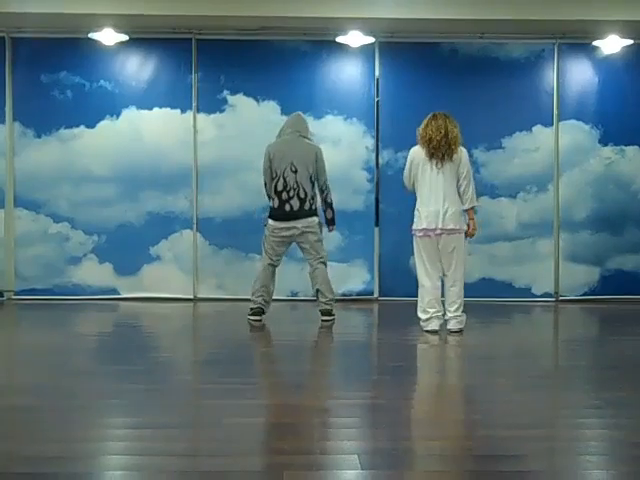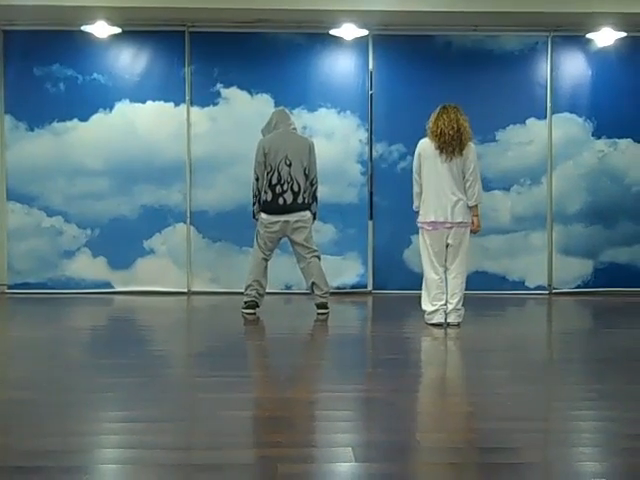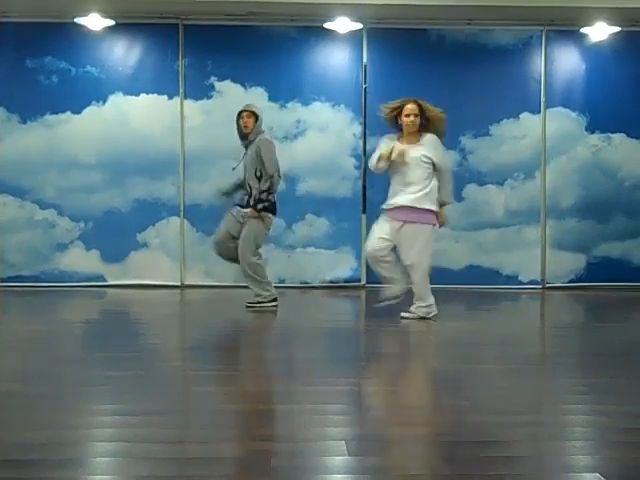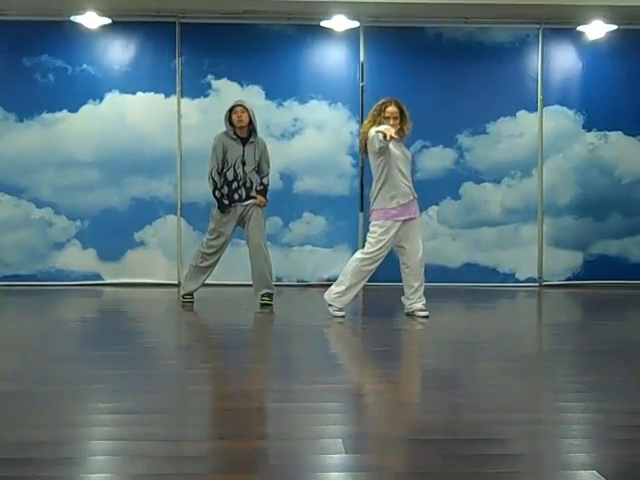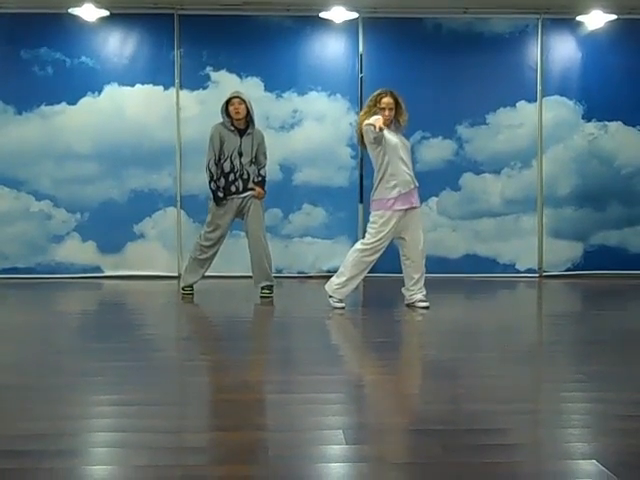
dt=1s
person 1, frame 1
left shoulder: (416, 153)
right shoulder: (459, 153)
left elbow: (408, 183)
right elbow: (466, 187)
right wrist: (471, 217)
left hip: (425, 221)
right hip: (452, 220)
left knee: (428, 274)
right knee: (454, 274)
left ankle: (431, 320)
right ankle: (455, 320)
person 1, frame 2
left shoulder: (424, 146)
right shoulder: (467, 148)
left elbow: (417, 182)
right elbow: (472, 183)
left wrist: (418, 208)
right wrist: (475, 214)
left hip: (431, 215)
right hip: (458, 215)
left knee: (433, 267)
right knee: (456, 267)
left ankle: (435, 313)
right ankle: (454, 314)
person 1, frame 3
left shoulder: (431, 141)
right shoulder: (389, 142)
left elbow: (444, 171)
right elbow: (375, 165)
left wrist: (441, 206)
right wrist: (387, 155)
left hip: (421, 211)
right hip: (394, 209)
left knee: (416, 262)
right knee: (374, 250)
left ankle: (424, 307)
right ankle: (396, 285)
person 1, frame 4
left shoulder: (398, 142)
right shoulder: (376, 139)
right elbow: (377, 136)
right wrist: (384, 130)
left hip: (409, 207)
right hip: (387, 212)
left knee: (414, 258)
right knee: (368, 256)
left ankle: (414, 303)
right ankle: (335, 298)
person 1, frame 5
left shoulder: (395, 132)
right shoulder: (373, 132)
right elbow: (370, 127)
right wrist: (374, 121)
left hip: (409, 197)
right hip: (388, 201)
left knee: (415, 249)
right knee: (369, 246)
left ankle: (415, 294)
right ankle: (336, 289)
person 2, frame 1
left shoulder: (272, 149)
right shoulder: (314, 150)
left elbow: (267, 184)
right elbow: (323, 185)
right wrist: (330, 216)
left hip: (279, 218)
right hip: (307, 218)
left knee: (268, 263)
right knee: (317, 263)
left ankle: (257, 308)
right ankle: (326, 309)
person 2, frame 2
left shoulder: (265, 143)
right shoulder: (306, 143)
left elbow: (258, 180)
right elbow: (312, 180)
left wrist: (256, 209)
right wrist: (313, 210)
left hip: (271, 212)
right hip: (299, 212)
left knee: (260, 256)
right knee: (309, 256)
left ankle: (251, 301)
right ankle: (322, 301)
person 2, frame 3
left shoulder: (264, 143)
right shoulder: (250, 145)
left elbow: (273, 176)
left wrist: (260, 206)
right wrist: (228, 190)
left hip: (261, 210)
right hip: (244, 208)
left knee: (247, 253)
right knee: (220, 243)
left ankle: (266, 296)
person 2, frame 4
left shoulder: (259, 143)
right shoulder: (222, 140)
left elbow: (265, 172)
right elbow: (214, 172)
left wrist: (263, 194)
right wrist: (220, 200)
left hip: (252, 203)
right hip: (227, 203)
left knee: (258, 246)
right knee: (211, 246)
left ankle: (266, 290)
right ankle: (188, 287)
person 2, frame 5
left shoulder: (256, 134)
right shoulder: (219, 131)
left elbow: (262, 163)
right elbow: (211, 162)
left wrist: (261, 185)
right wrist: (216, 191)
left hip: (251, 194)
right hip: (224, 195)
left knee: (257, 237)
right knee: (210, 238)
left ankle: (265, 283)
right ankle: (188, 280)
